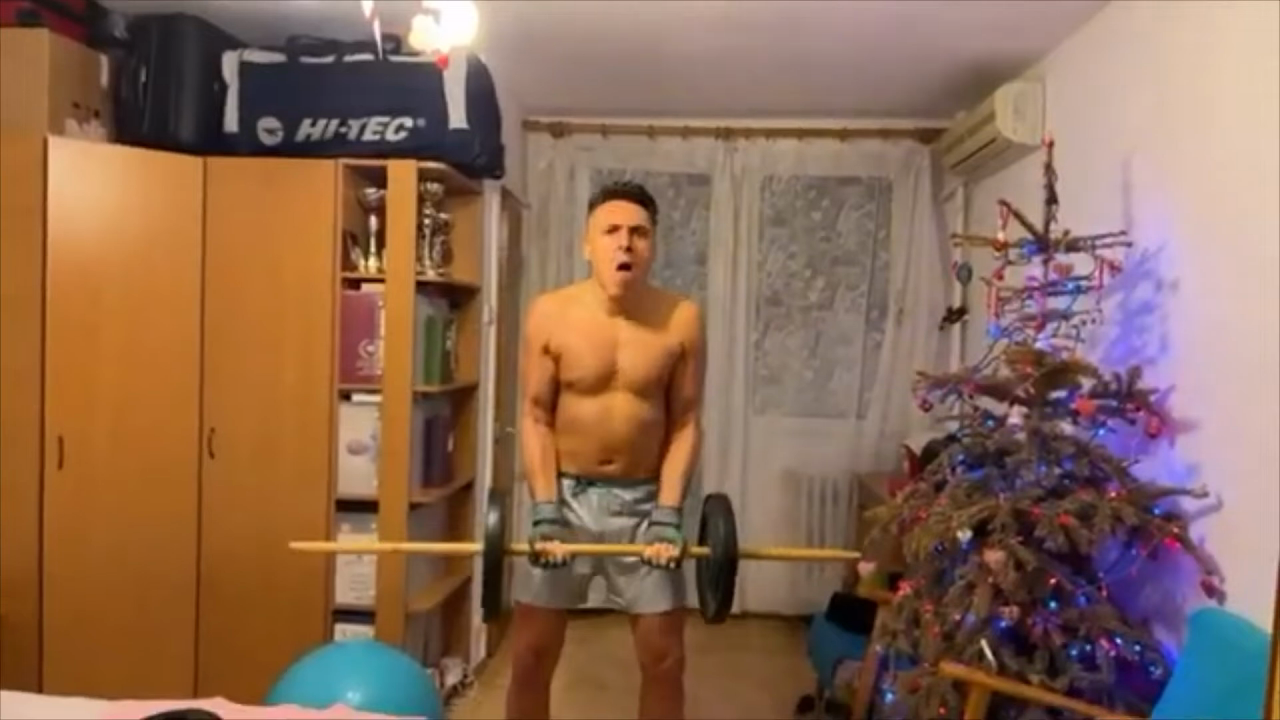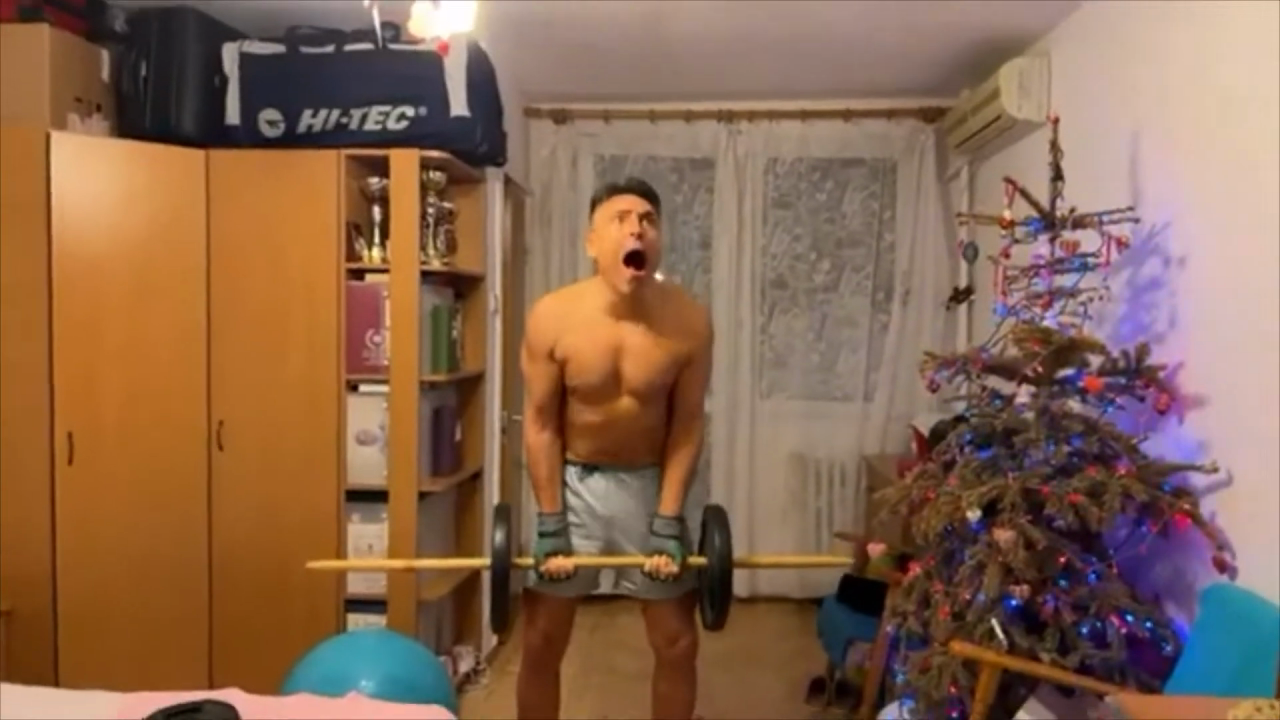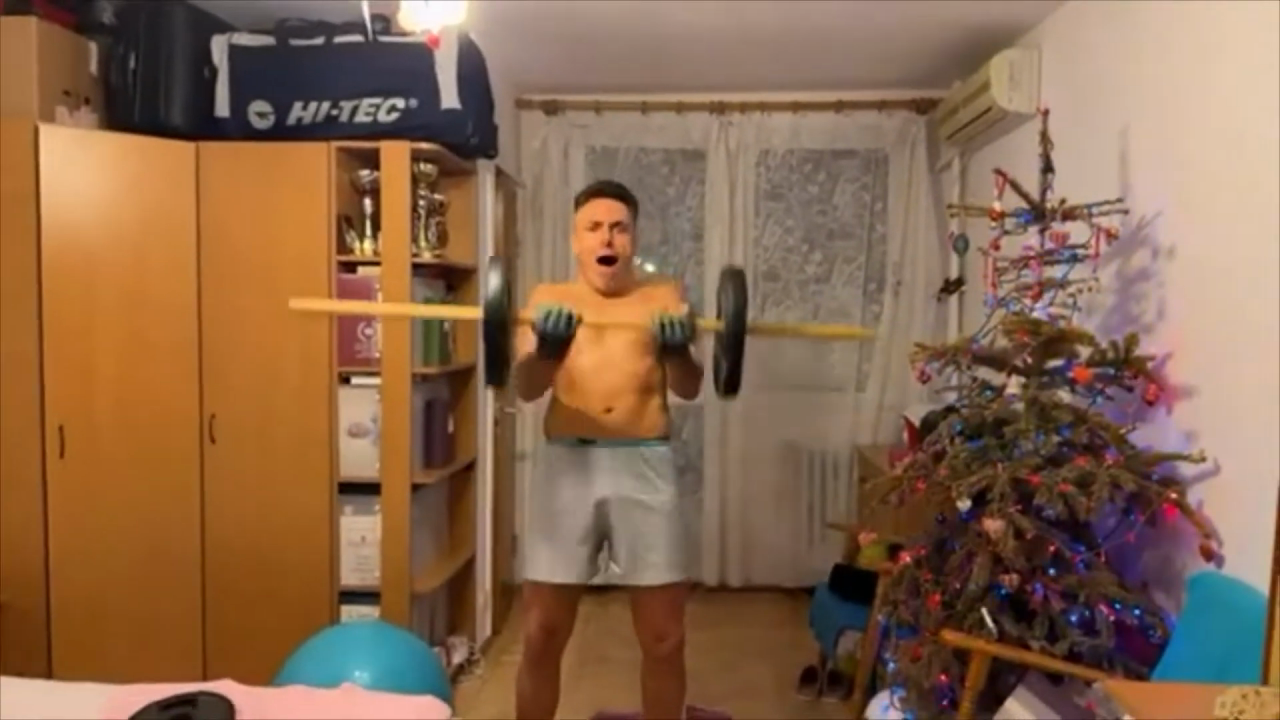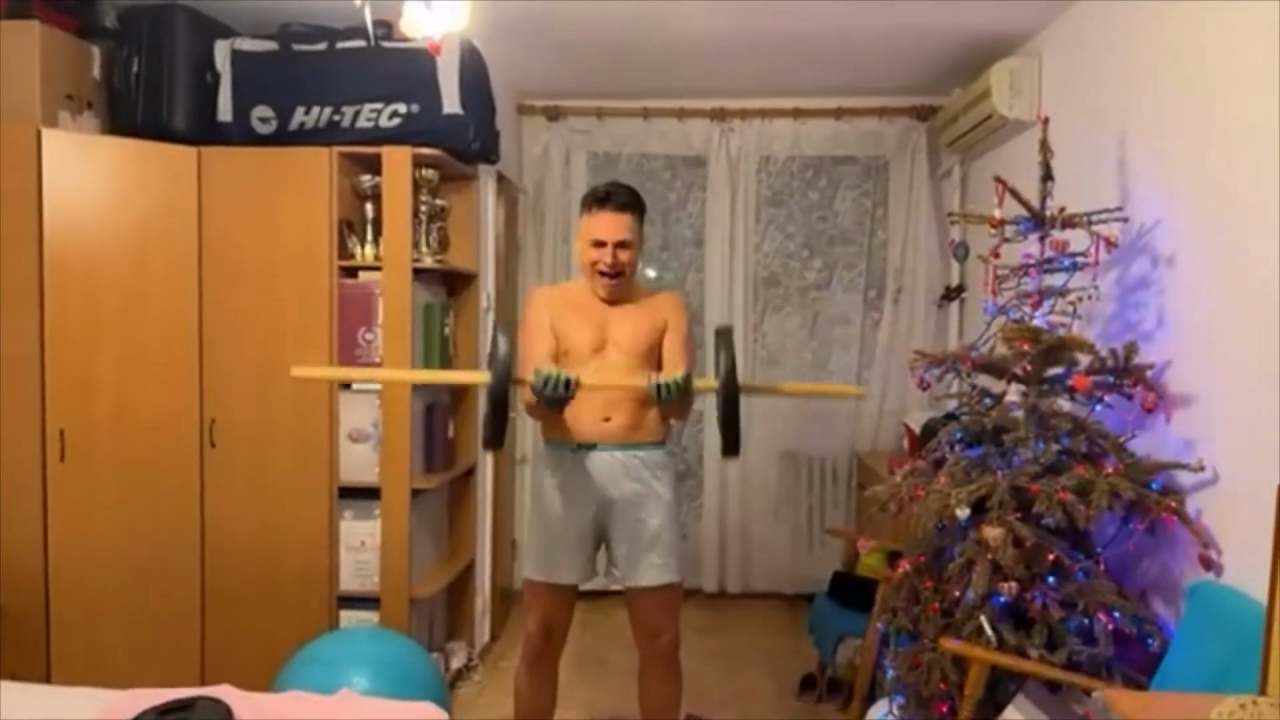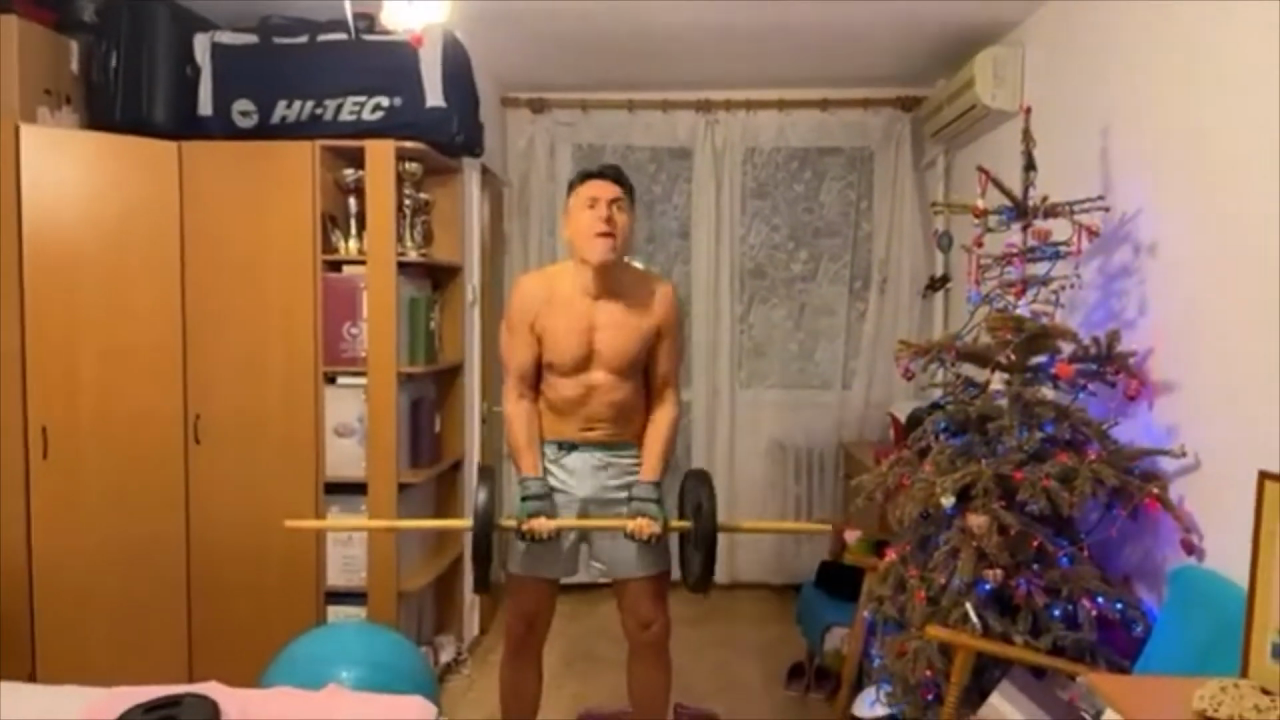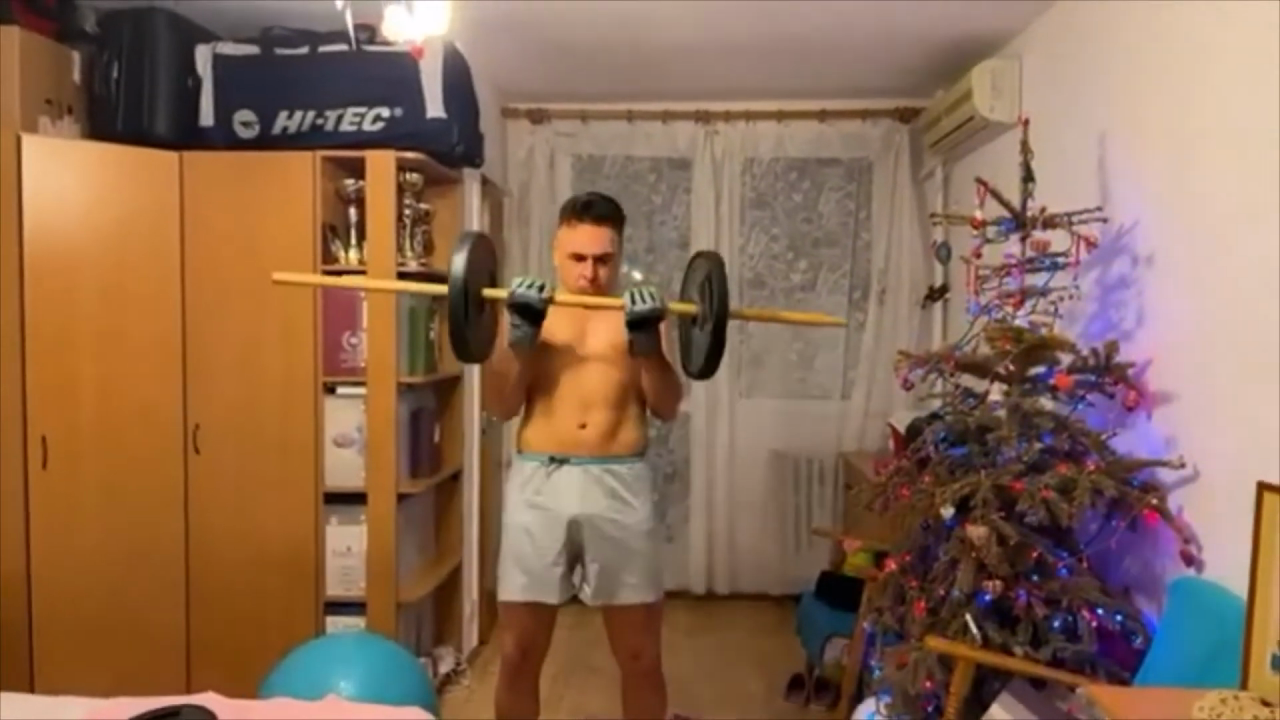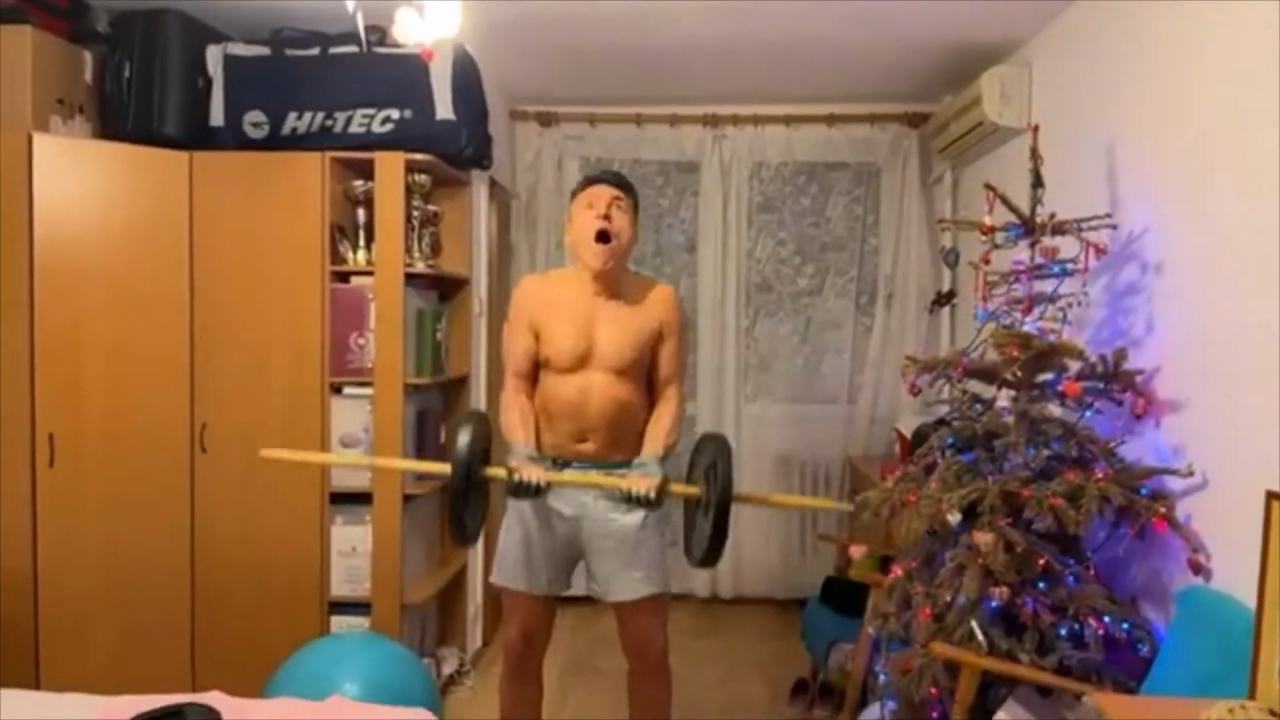
dt=0.7s
person 1, frame 1
left shoulder: (682, 320)
right shoulder: (549, 314)
left elbow: (685, 422)
right elbow: (536, 418)
left wrist: (670, 513)
right wrist: (545, 511)
left hip: (643, 501)
right hip: (567, 495)
left knee: (664, 659)
right knee: (531, 656)
person 1, frame 2
left shoulder: (691, 321)
right shoulder: (552, 317)
left elbow: (686, 426)
right elbow: (540, 426)
left wrist: (668, 524)
right wrist: (550, 528)
left hip: (648, 484)
right hip: (573, 483)
left knee: (677, 644)
right knee: (540, 644)
person 1, frame 3
left shoulder: (662, 296)
right shoulder: (549, 298)
left elbow: (688, 386)
right elbow: (527, 384)
left wrist: (679, 346)
right wrist: (547, 344)
left hip: (647, 466)
right hip: (567, 465)
left knee: (664, 639)
right knee: (541, 635)
person 1, frame 4
left shoulder: (665, 306)
right shoulder: (548, 302)
left elbow: (679, 391)
right elbow: (533, 389)
left wrist: (676, 392)
right wrist: (544, 392)
left hip: (644, 472)
right hip: (567, 469)
left knee: (660, 638)
right knee: (542, 635)
person 1, frame 5
left shoulder: (658, 298)
right shoulder: (532, 293)
left elbow: (664, 398)
right elbow: (518, 395)
left wrist: (648, 490)
right wrist: (533, 491)
left hip: (624, 468)
right hip: (552, 465)
left knee: (650, 628)
right knee: (522, 629)
person 1, frame 6
left shoulder: (640, 311)
right shoulder: (529, 307)
left elbow: (666, 406)
right elbow: (500, 405)
left wrist: (646, 339)
right wrist: (520, 331)
left hip: (620, 486)
right hip: (538, 485)
left knee: (641, 656)
right knee: (518, 653)
person 1, frame 7
left shoulder: (659, 301)
right shoulder: (534, 293)
left elbow: (669, 395)
right elbow: (515, 387)
left wrist: (651, 464)
right wrist: (523, 458)
left hip: (623, 489)
right hip: (545, 486)
left knee: (649, 646)
right knee: (521, 642)
